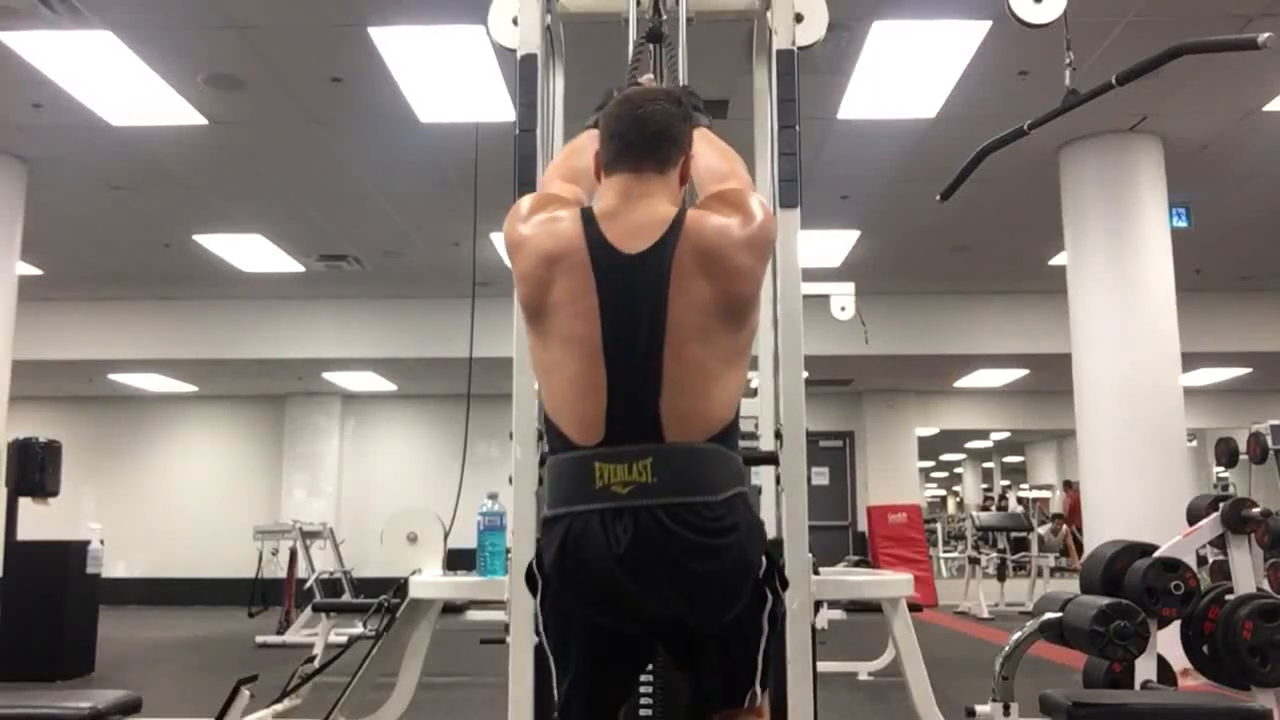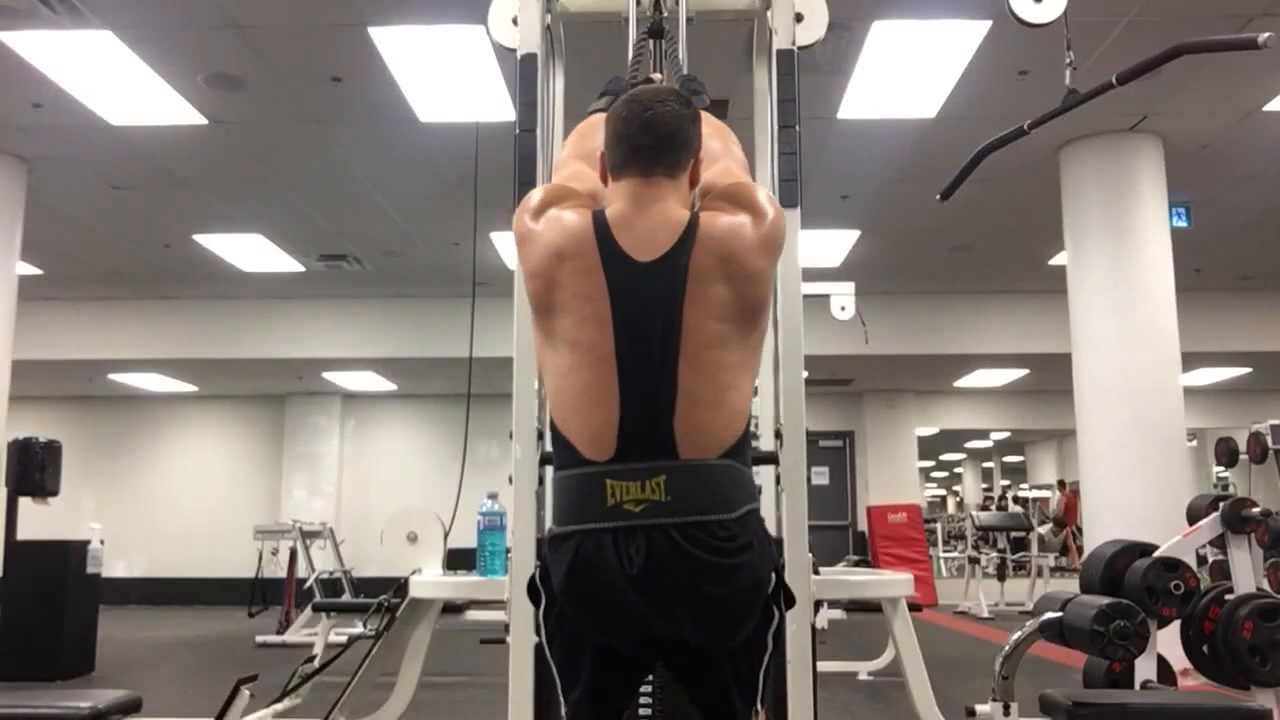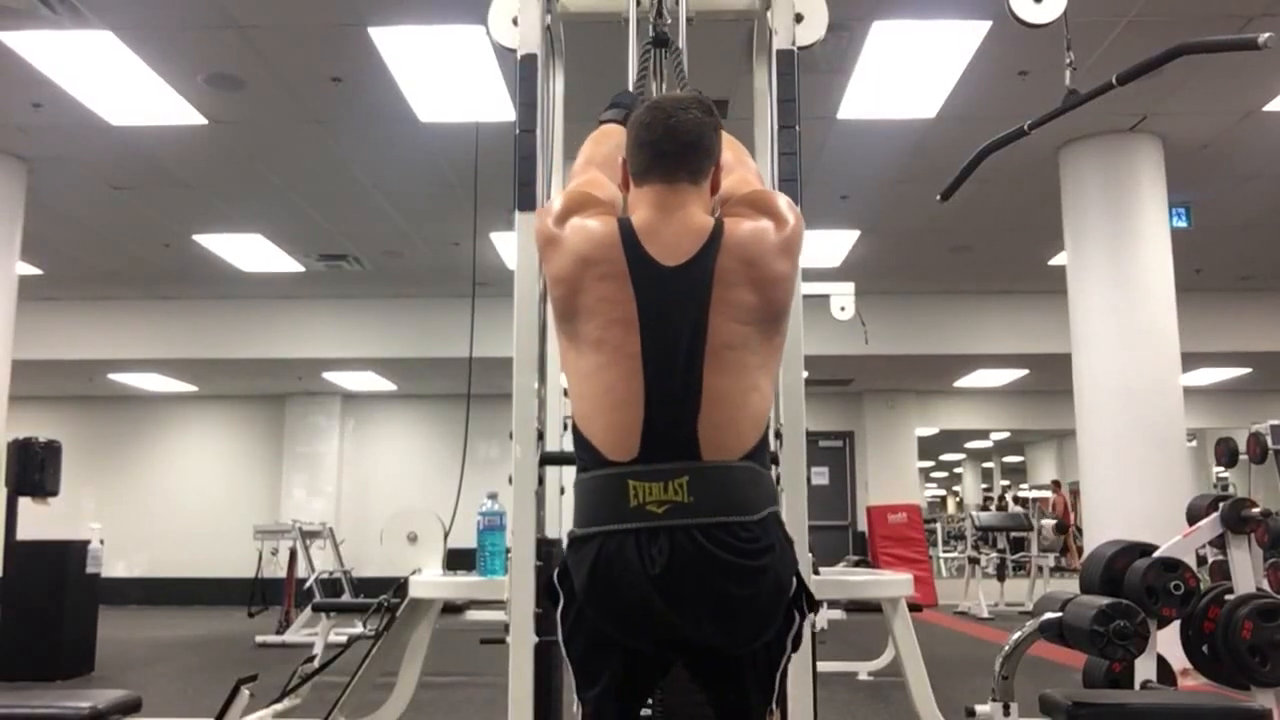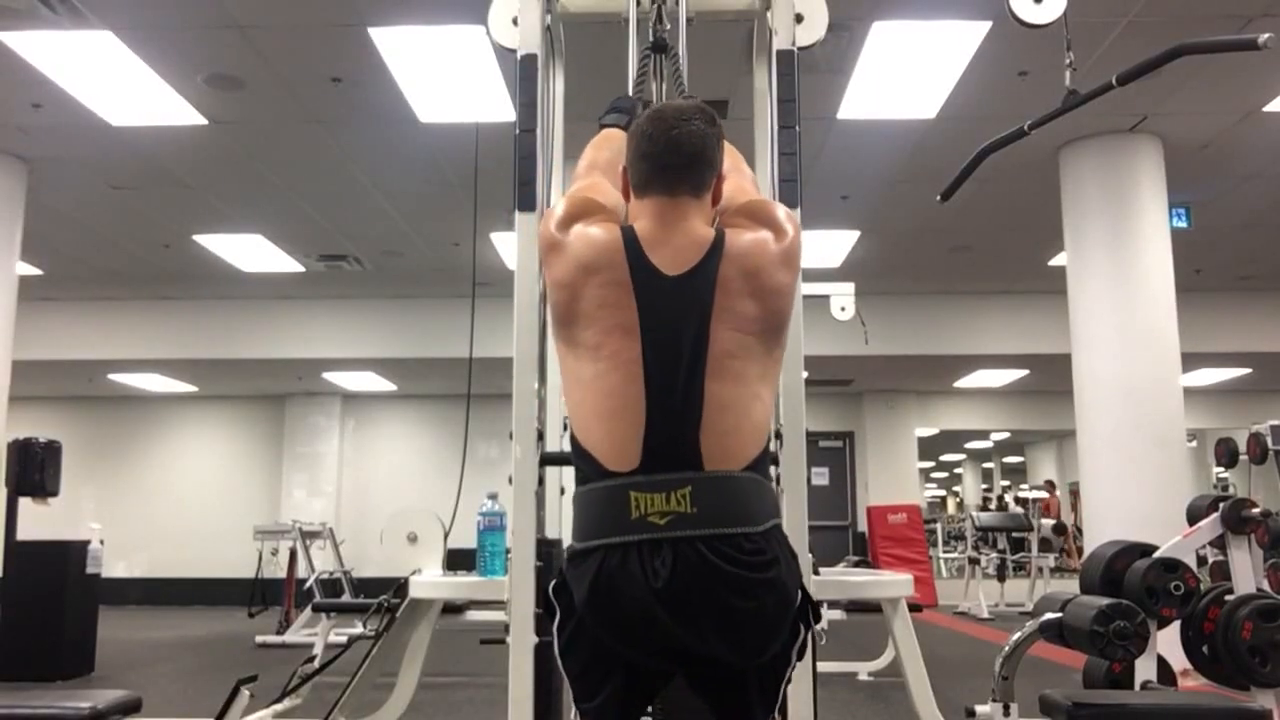
dt=0.3s
person 1, frame 1
left shoulder: (537, 233)
right shoulder: (737, 232)
left elbow: (563, 179)
right elbow: (729, 176)
left wrist: (599, 125)
right wrist: (696, 121)
left hip: (583, 537)
right hip: (707, 532)
person 1, frame 2
left shoulder: (548, 232)
right shoulder: (747, 233)
left elbow: (574, 161)
right elbow: (726, 158)
left wrist: (604, 107)
right wrist: (695, 106)
left hip: (590, 555)
right hip: (718, 552)
person 1, frame 3
left shoulder: (572, 237)
right shoulder: (767, 236)
left elbow: (591, 168)
right elbow: (740, 170)
left wrist: (616, 116)
right wrist: (701, 122)
left hip: (611, 557)
right hip: (738, 554)
person 1, frame 4
left shoulder: (573, 247)
right shoulder: (767, 249)
left elbow: (592, 171)
right elbow: (739, 179)
left wrist: (616, 121)
right wrist: (701, 133)
left hip: (611, 573)
right hip: (741, 568)
